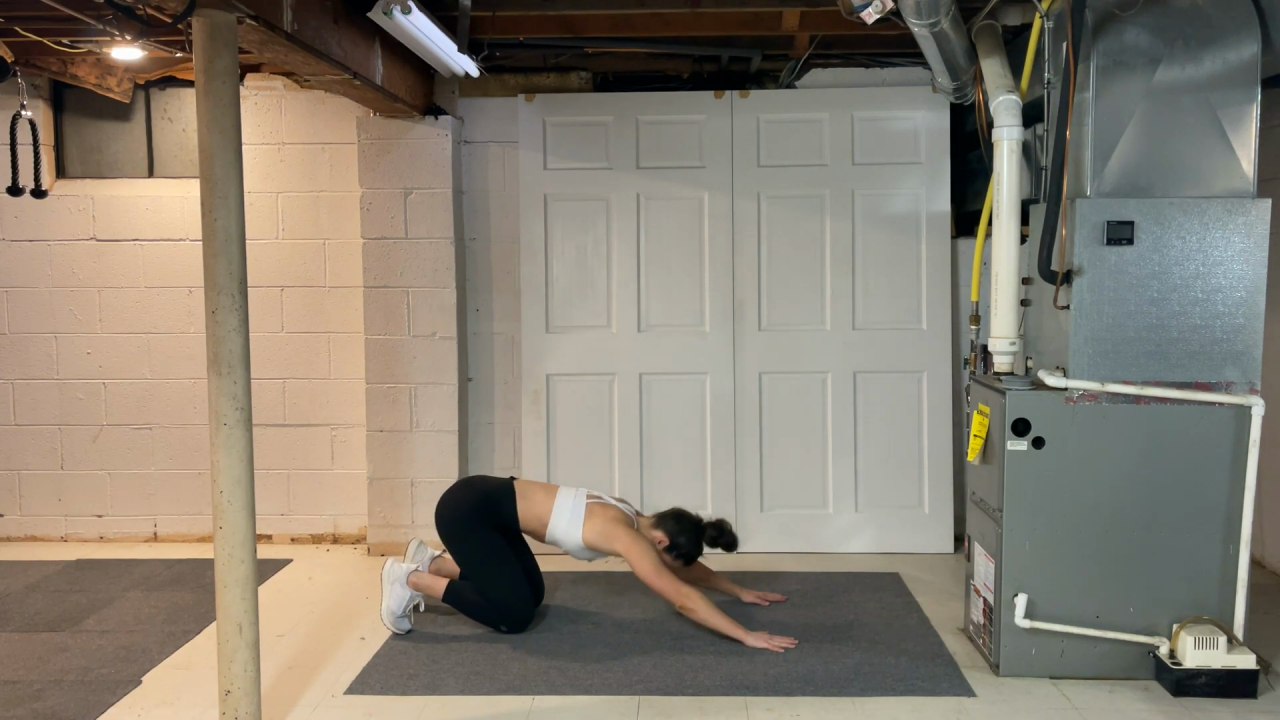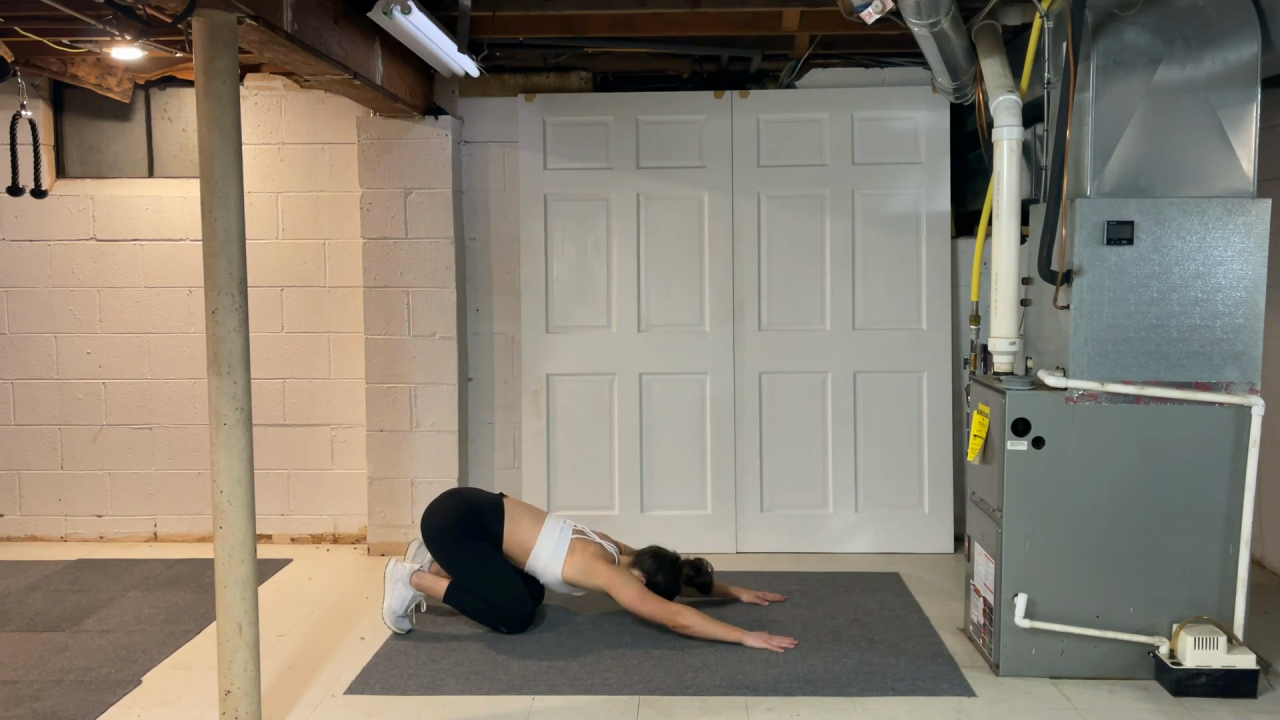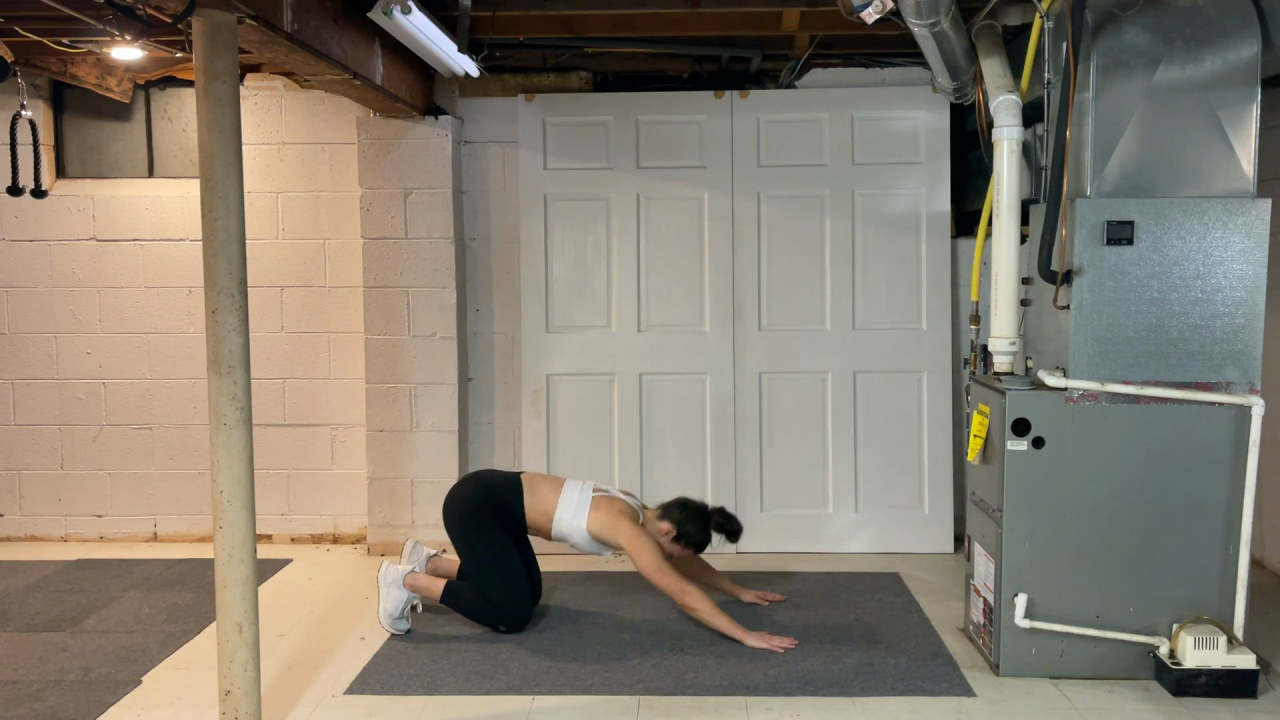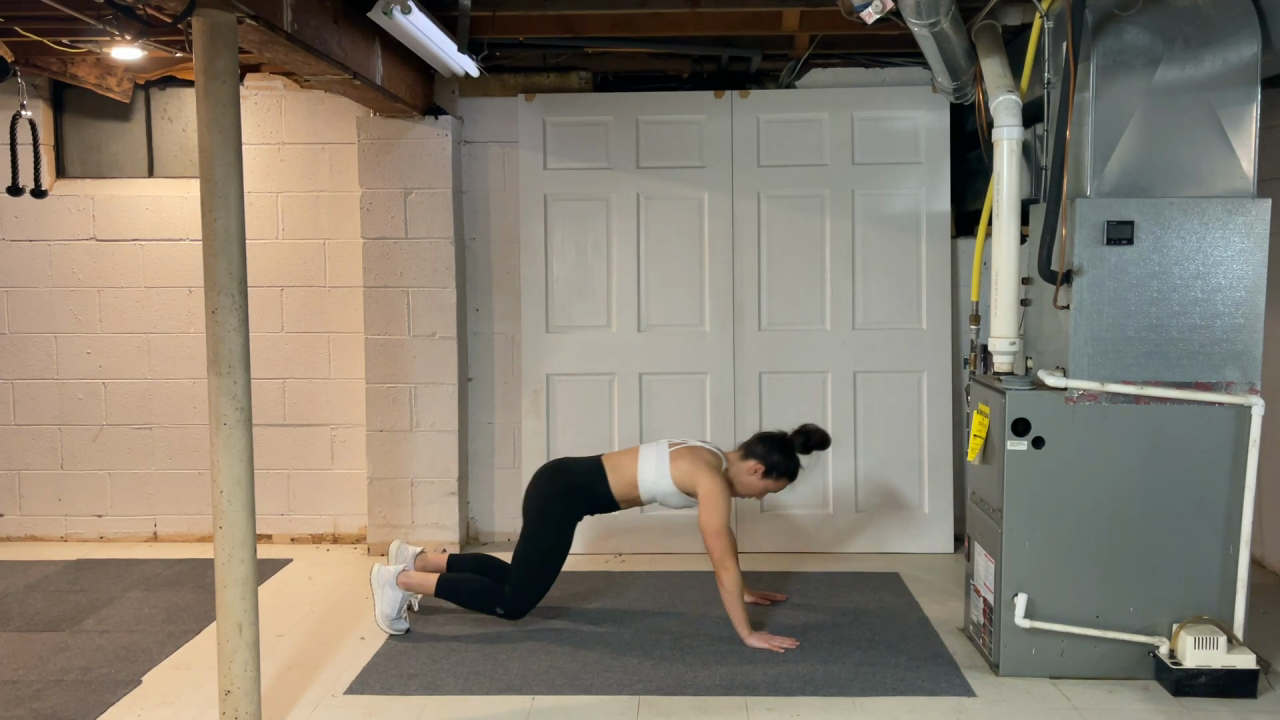
dt=0.3s
person 1, frame 1
left shoulder: (633, 525)
right shoulder: (625, 536)
left elbow: (685, 565)
right elbow: (683, 598)
left wrist: (741, 592)
right wrist: (746, 635)
left hip: (484, 503)
right hip: (466, 510)
left knee: (531, 595)
right knee: (514, 616)
left ankle: (431, 562)
right ankle: (411, 580)
person 1, frame 2
left shoulder: (617, 553)
right shoulder: (606, 571)
left elbow: (673, 577)
right elbow: (677, 617)
left wrist: (739, 593)
right wrist: (746, 636)
left hip: (474, 512)
right hip: (452, 521)
left knee: (531, 597)
right knee: (515, 617)
left ankle: (432, 563)
right ankle: (414, 579)
person 1, frame 3
left shoulder: (639, 514)
right shoulder: (630, 530)
left elbow: (687, 558)
right elbow: (684, 592)
left wrist: (739, 591)
right wrist: (745, 635)
left hip: (493, 498)
right hip: (475, 505)
left knee: (523, 593)
right knee: (512, 616)
left ankle: (428, 562)
right ankle: (408, 580)
person 1, frame 4
left shoulder: (716, 461)
right shoulder: (712, 478)
left elbow: (722, 536)
right elbow: (724, 563)
left wrist: (746, 591)
right wrist: (749, 634)
left hip: (565, 484)
right hip: (564, 493)
left knee: (521, 576)
right knee: (514, 601)
left ankle: (416, 558)
right ankle: (402, 580)
